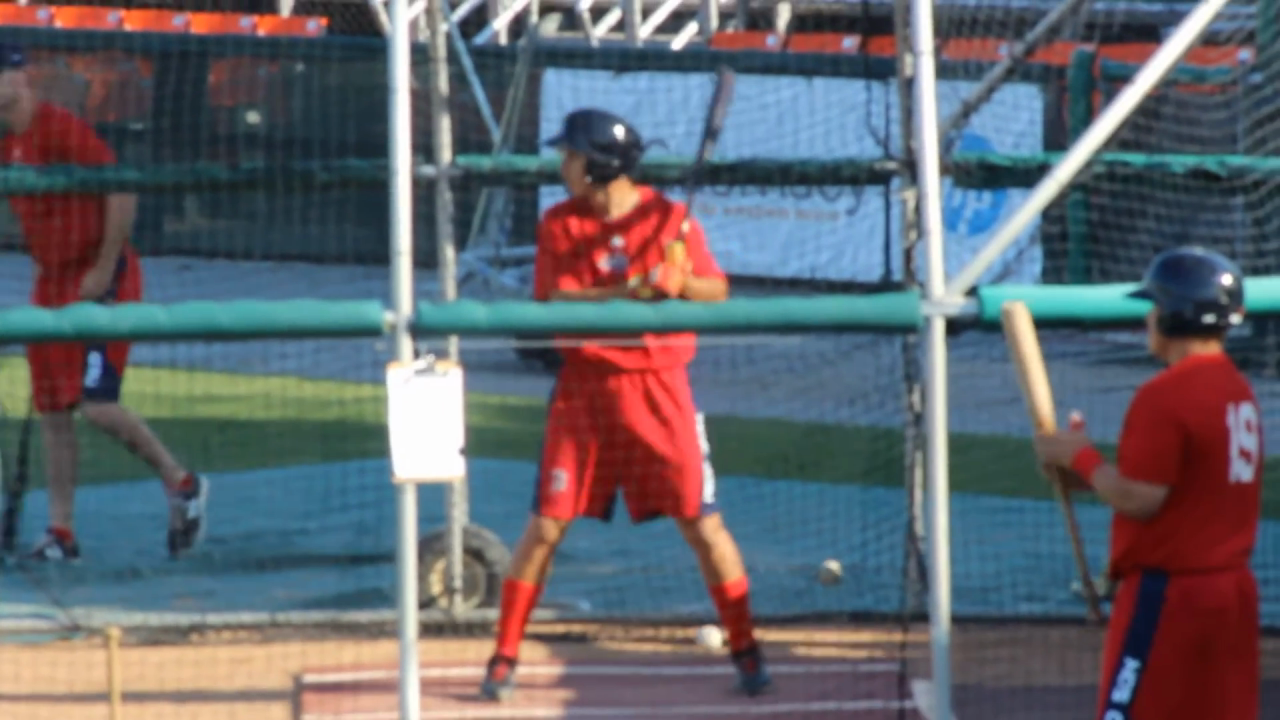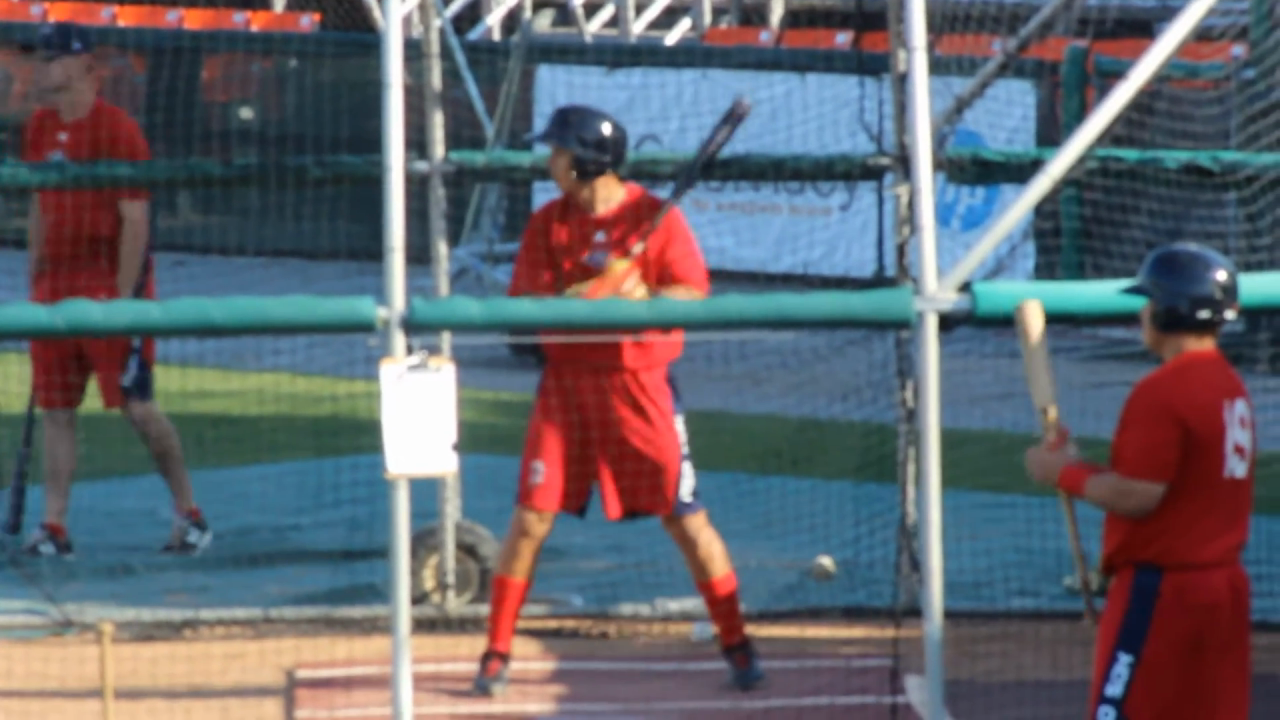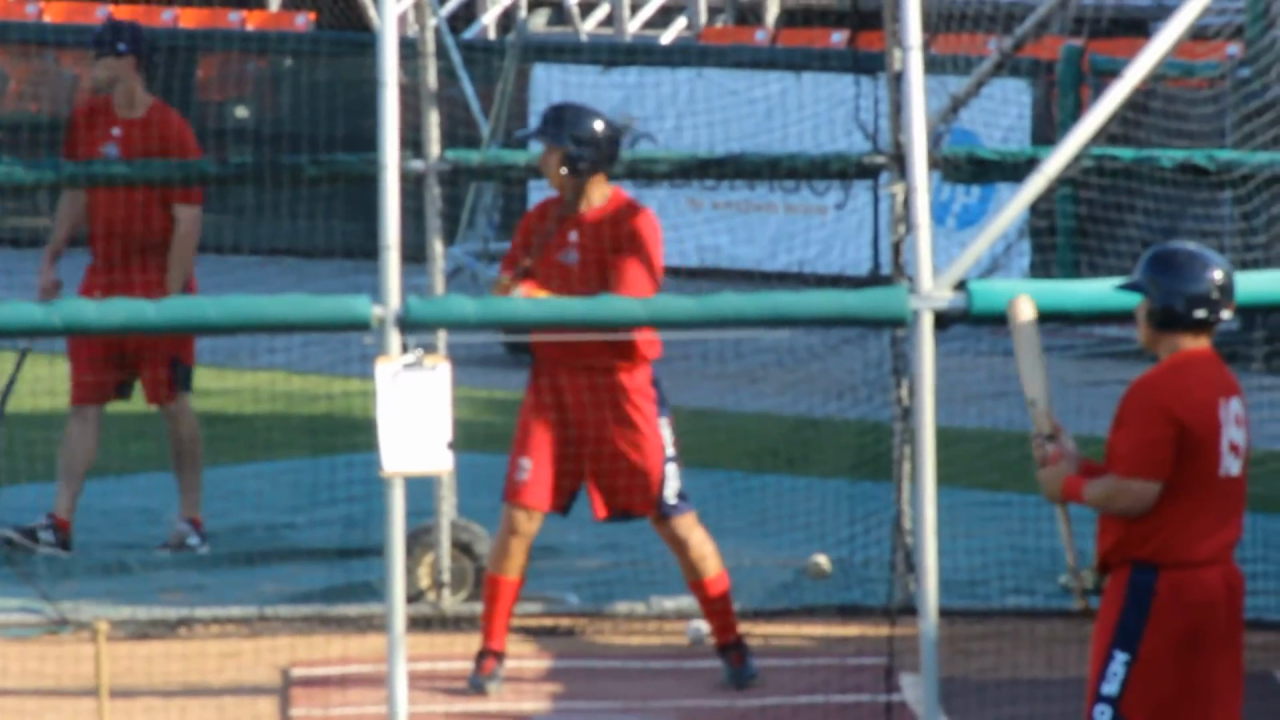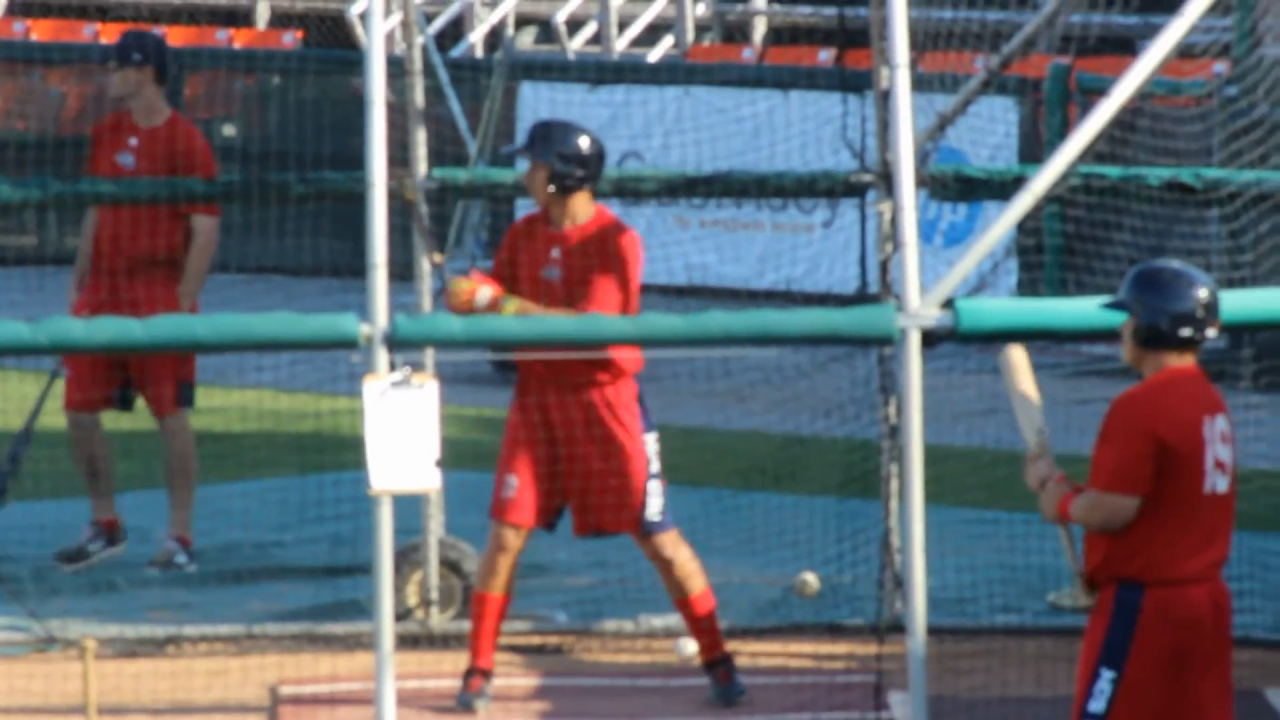
dt=0.3s
person 1, frame 1
left shoulder: (670, 218)
right shoulder: (558, 222)
left elbow: (717, 293)
right elbow: (559, 304)
left wrist: (683, 281)
right wrist: (635, 290)
left hip: (659, 386)
right hip: (584, 386)
left knee: (702, 522)
right knee: (546, 524)
left ankle: (746, 650)
right ankle: (504, 655)
person 1, frame 2
left shoulder: (657, 216)
right shoulder: (548, 222)
left elbow: (698, 295)
right elbow: (522, 303)
left wrist: (642, 293)
right wrist: (575, 296)
left hip: (640, 384)
right hip: (567, 382)
left knee: (686, 519)
right knee: (530, 519)
left ankle: (736, 644)
right ankle: (497, 651)
person 1, frame 3
left shoulder: (632, 223)
right shoulder: (541, 218)
right elbow: (517, 287)
left wrist: (537, 298)
right wrist: (509, 290)
left hip: (621, 384)
right hip: (552, 381)
left knee: (673, 518)
right knee: (519, 518)
left ankle: (730, 642)
right ankle: (492, 650)
person 1, frame 4
left shoulder: (614, 241)
right shoulder: (523, 233)
right elbow: (502, 303)
left wrist: (504, 304)
right wrist: (472, 298)
left hip: (605, 401)
right hip: (537, 398)
left knee: (657, 536)
right knee: (505, 534)
left ankle: (717, 659)
right ankle: (479, 668)
person 2, frame 1
left shoulder: (64, 129)
left elbow: (124, 197)
left wrist: (103, 269)
left hip: (99, 284)
right hip: (52, 283)
left knee: (96, 405)
right knee: (51, 412)
left ankle: (181, 483)
right ankle: (59, 533)
person 2, frame 2
left shoulder: (117, 128)
right shoulder: (35, 128)
left elbow: (136, 219)
left wrist: (123, 297)
right wrist: (36, 276)
left hip: (113, 283)
right hip: (57, 283)
left knee: (135, 406)
right knee: (55, 409)
left ankle: (191, 516)
right ankle: (54, 529)
person 2, frame 3
left shoulder: (172, 131)
right shoulder: (86, 120)
left elbow: (189, 220)
right elbow: (76, 193)
left wrist: (169, 297)
right wrist: (51, 261)
left hip: (158, 279)
right hip: (103, 277)
left knee: (173, 402)
right knee: (84, 402)
left ankle: (192, 523)
right ankle: (59, 523)
person 2, frame 4
left shoulder: (187, 142)
right shoulder: (105, 133)
left elbow: (206, 231)
right elbow: (96, 212)
left wrist: (182, 305)
right wrist: (78, 282)
left hip: (159, 294)
right hip: (104, 290)
left knee: (172, 417)
right knee: (79, 408)
left ankle: (180, 541)
right ankle: (104, 526)
person 3, frame 1
left shoulder: (1165, 394)
right shoulder: (1238, 390)
left elbow: (1138, 499)
left wrist: (1079, 455)
right wrist: (1085, 469)
left hip: (1168, 593)
right hip: (1231, 589)
person 3, frame 2
left shoulder: (1161, 390)
right shoulder: (1230, 385)
left elbow: (1136, 496)
left wrist: (1064, 474)
right wrist: (1082, 468)
left hip: (1161, 587)
right hip: (1222, 583)
person 3, frame 3
left shoulder: (1157, 388)
right shoulder: (1223, 383)
left elbow: (1133, 497)
left wrist: (1070, 485)
right wrist: (1080, 467)
left hip: (1156, 586)
right hip: (1215, 582)
person 3, frame 4
left shoulder: (1141, 405)
right shoulder: (1210, 401)
left elbow: (1111, 512)
left wrist: (1063, 504)
right wrist: (1062, 486)
left hip: (1142, 604)
right hip: (1204, 598)
